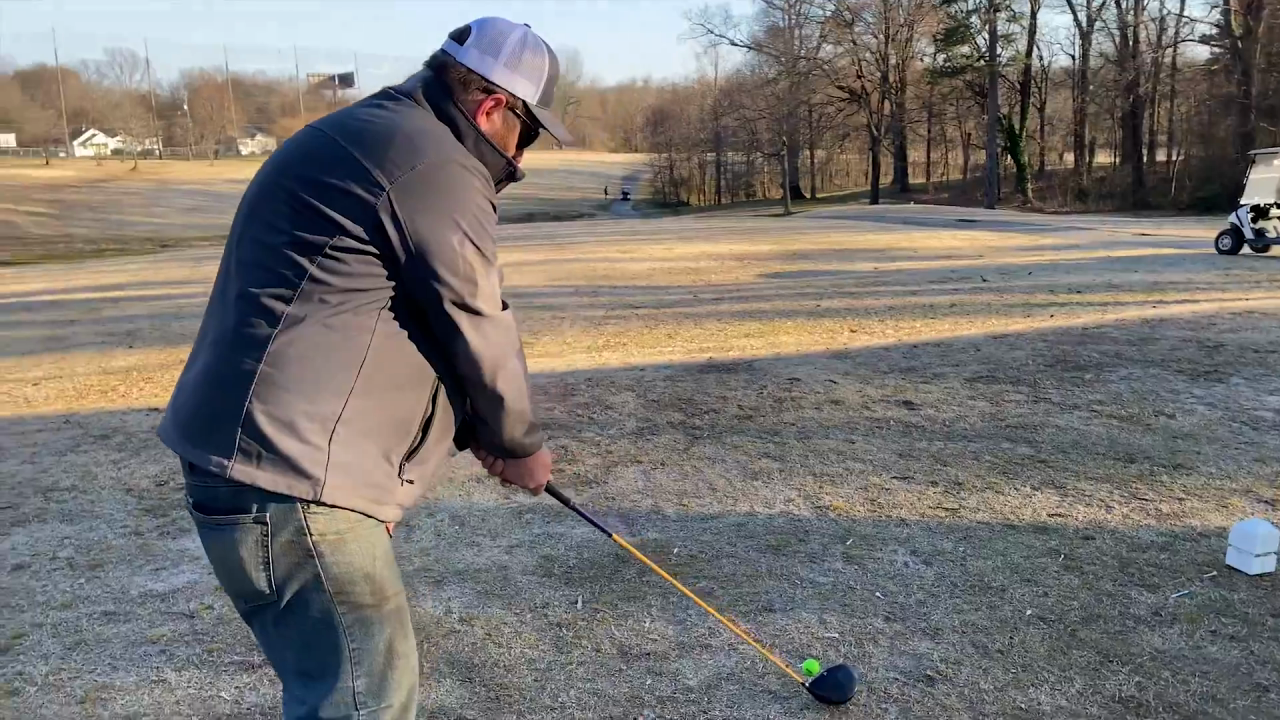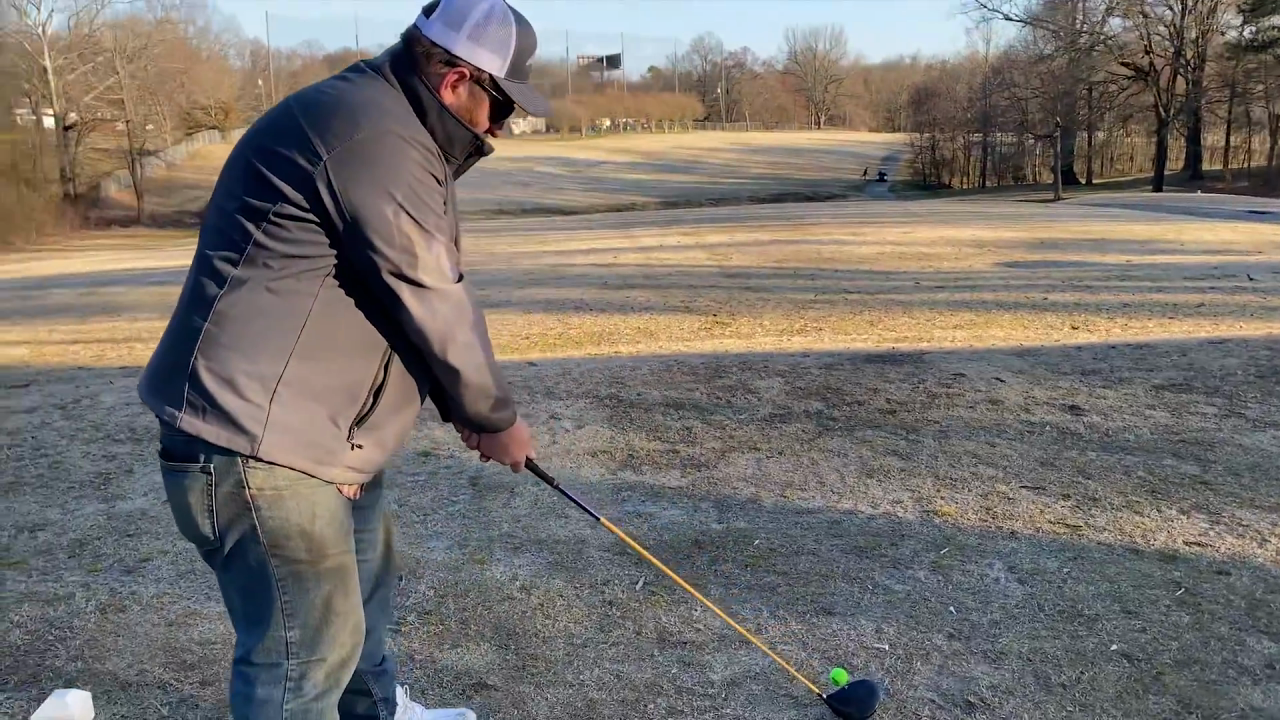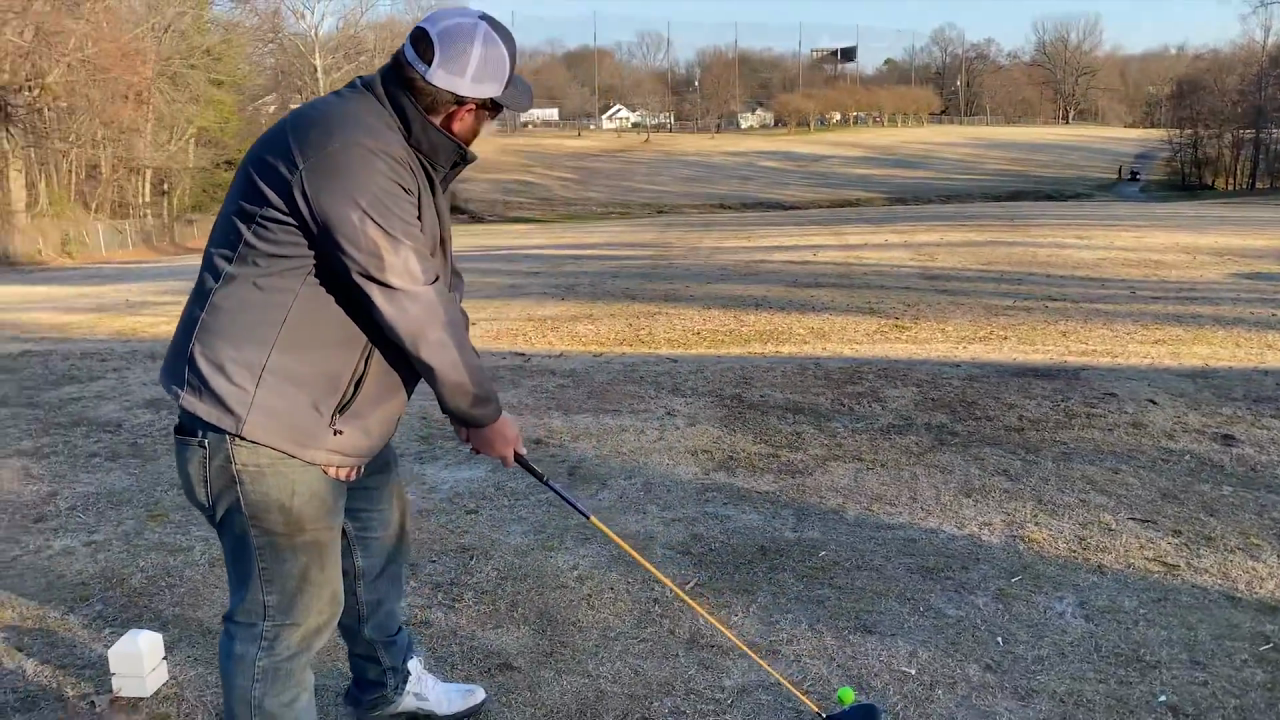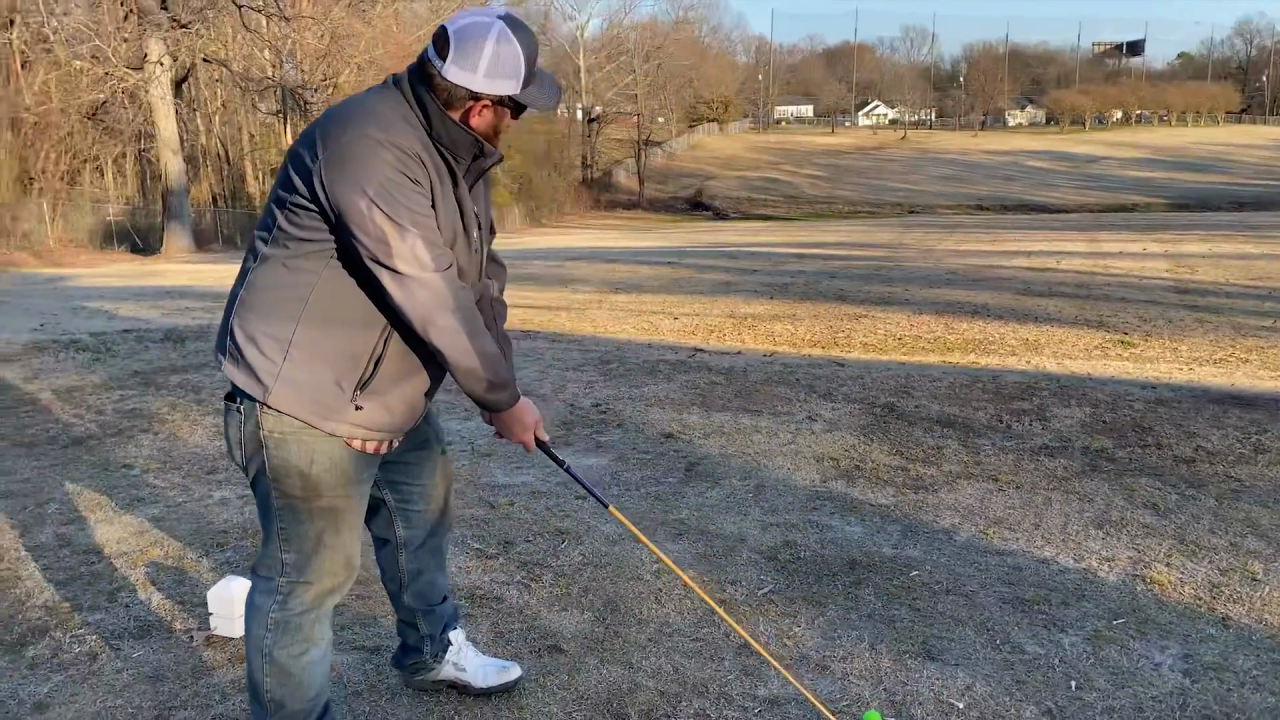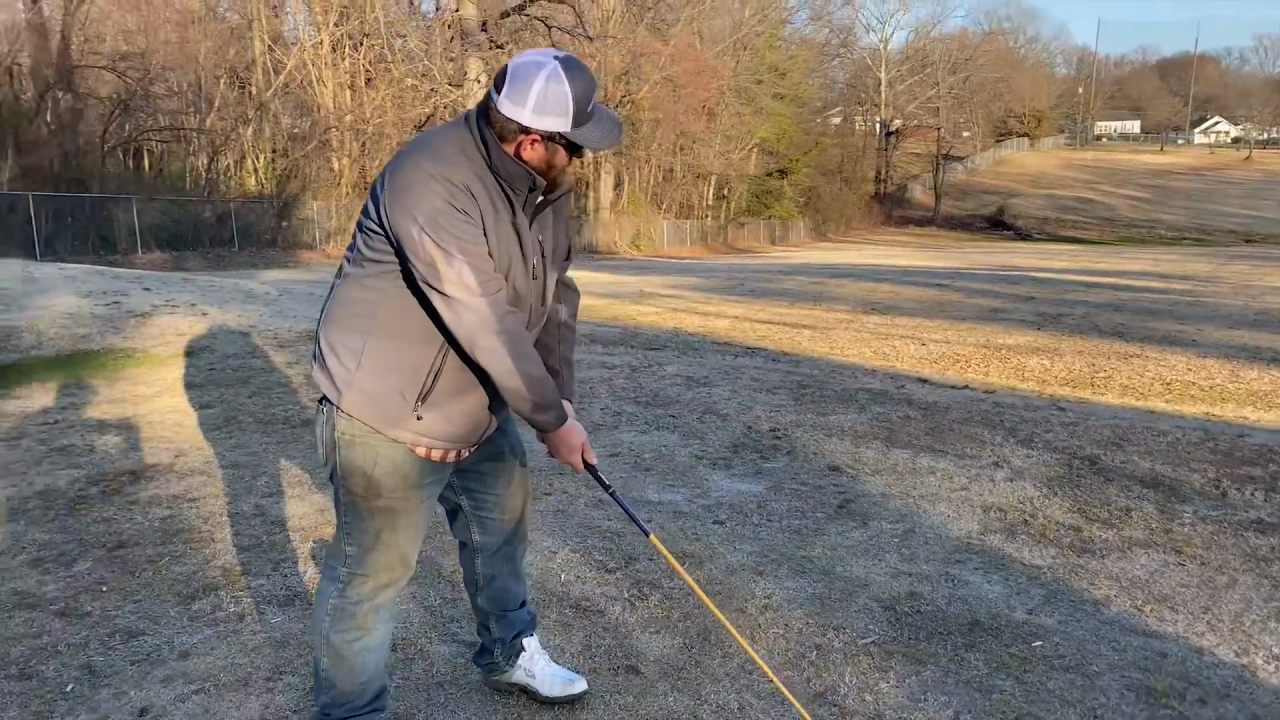
dt=1s
person 1, frame 1
right shoulder: (436, 168)
right elbow: (477, 331)
left wrist: (476, 433)
right wrist: (519, 442)
left hip: (269, 454)
right hip: (291, 477)
person 1, frame 2
left shoulder: (378, 120)
right shoulder: (378, 139)
left elbow: (421, 295)
right elbow: (433, 306)
left wrist: (461, 407)
right wrist: (495, 417)
left hip: (311, 423)
right hip: (256, 439)
left knee: (359, 580)
right knee: (305, 650)
person 1, frame 3
left shoulder: (401, 145)
right shoulder: (352, 149)
left elbow: (437, 289)
right elbow: (412, 308)
left wrist: (468, 402)
right wrist: (483, 412)
left hip: (336, 412)
right hip: (264, 424)
left knee: (377, 546)
right knee: (286, 616)
person 1, frame 4
left shoulder: (456, 147)
right shoulder: (370, 145)
left elbow: (479, 272)
right elbow: (431, 299)
left wrist: (499, 379)
right wrist: (503, 398)
left hip: (391, 393)
right hip: (308, 402)
left knee: (420, 518)
right knee: (308, 577)
left ankle: (431, 651)
person 1, frame 5
right shoulder: (433, 179)
left elbow: (555, 292)
right elbow: (485, 324)
left wrist: (560, 395)
right wrist: (552, 420)
left hip: (480, 406)
right hip: (390, 413)
left knee: (501, 524)
right knee: (374, 570)
left ankle: (510, 652)
